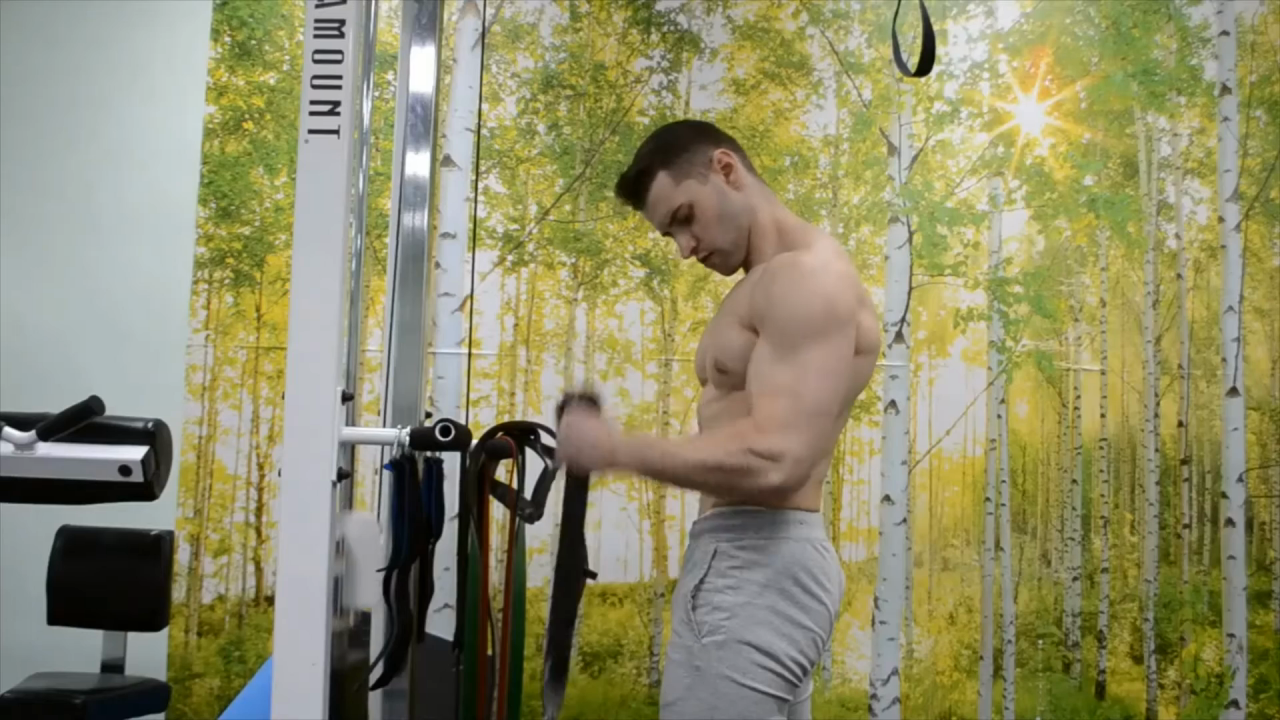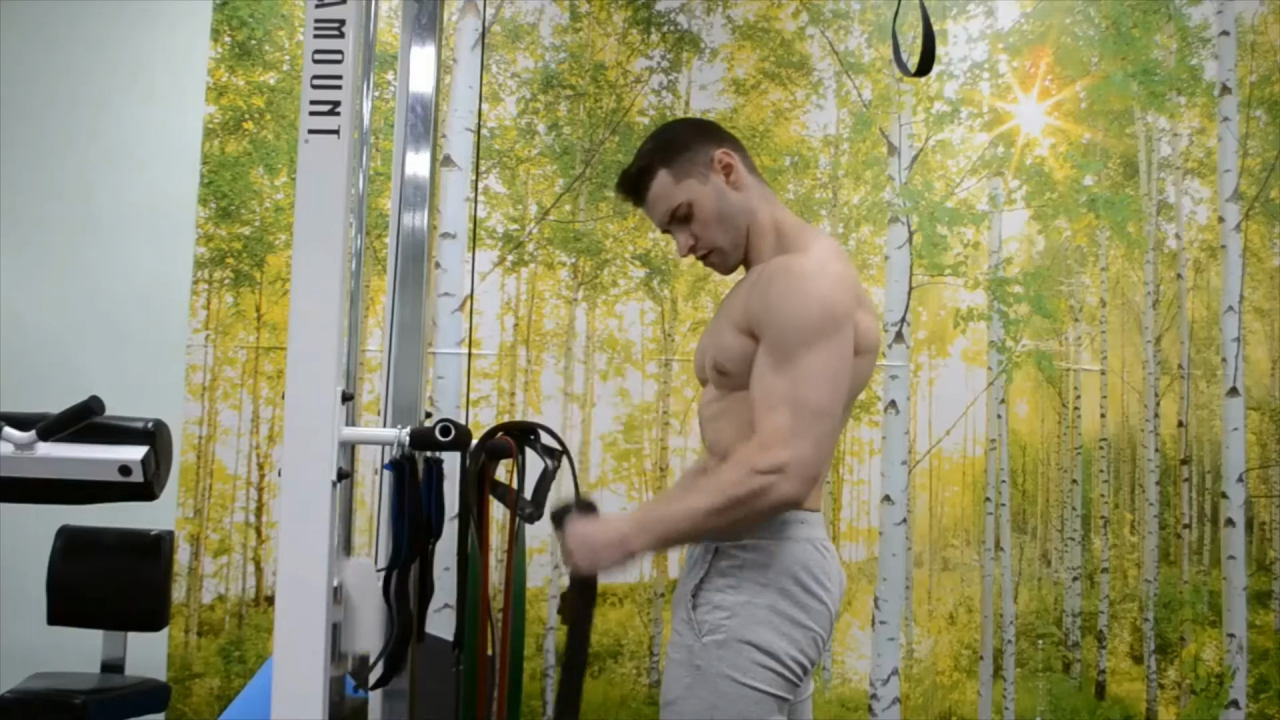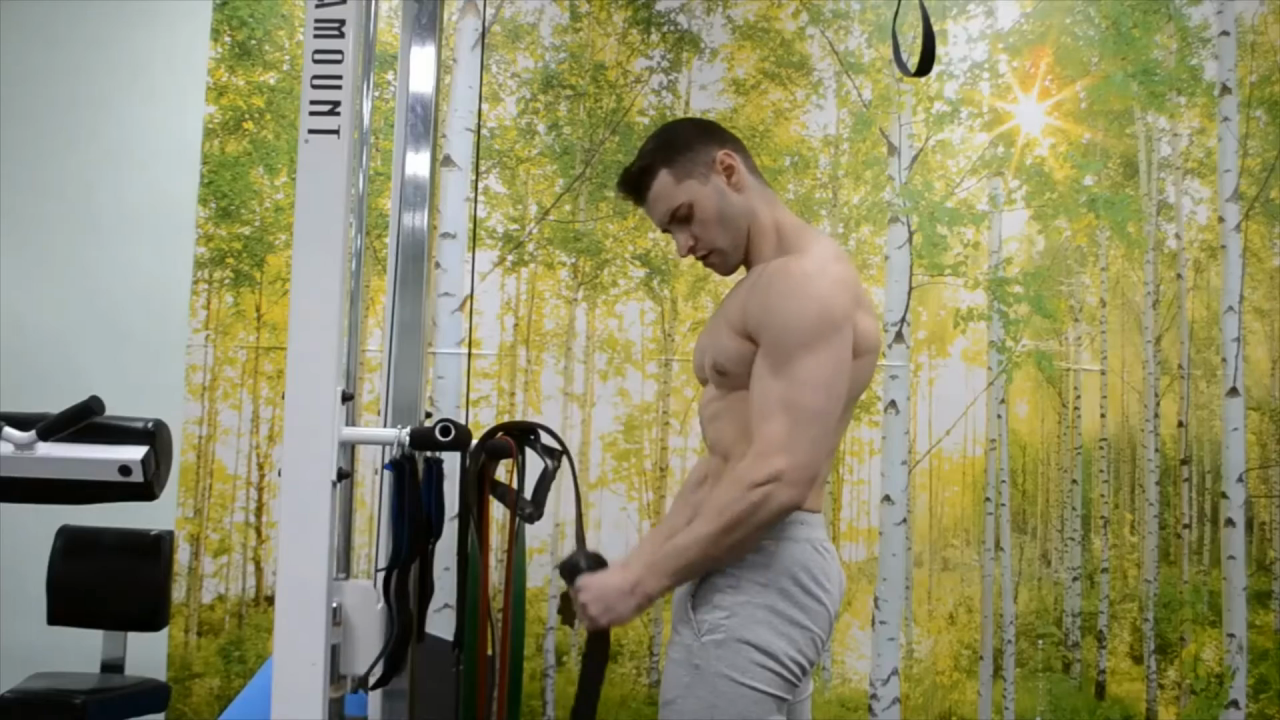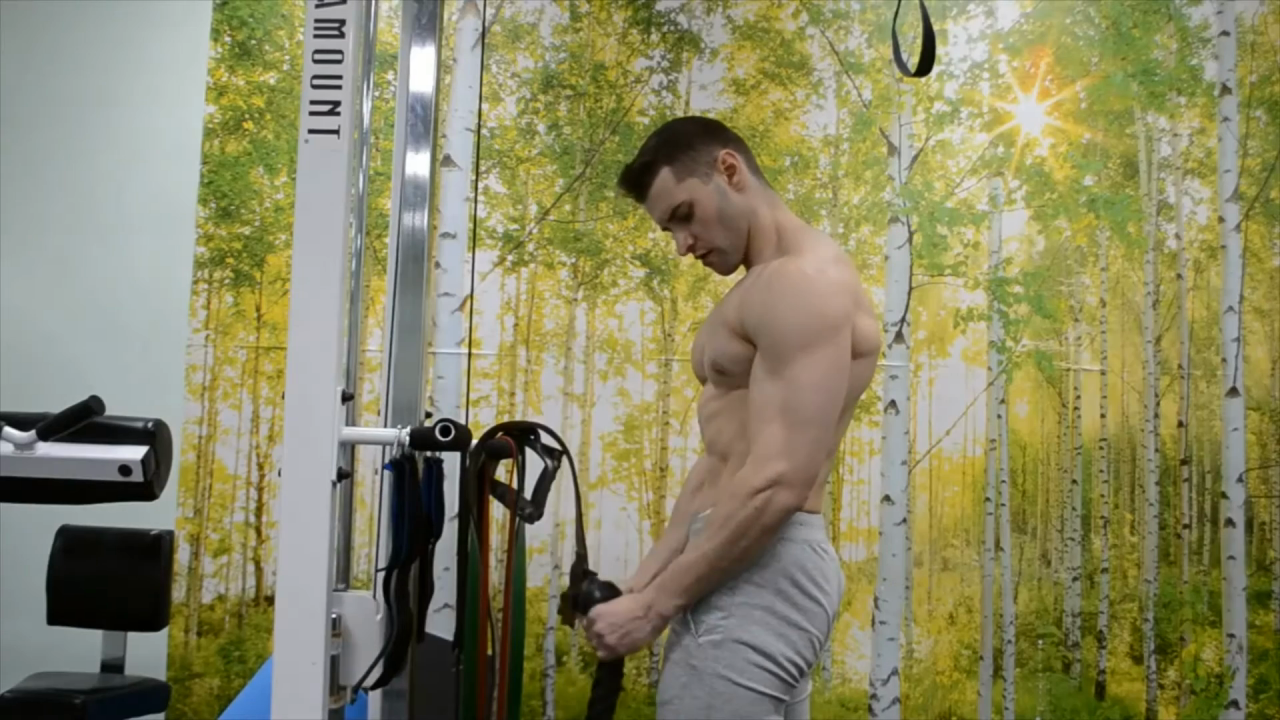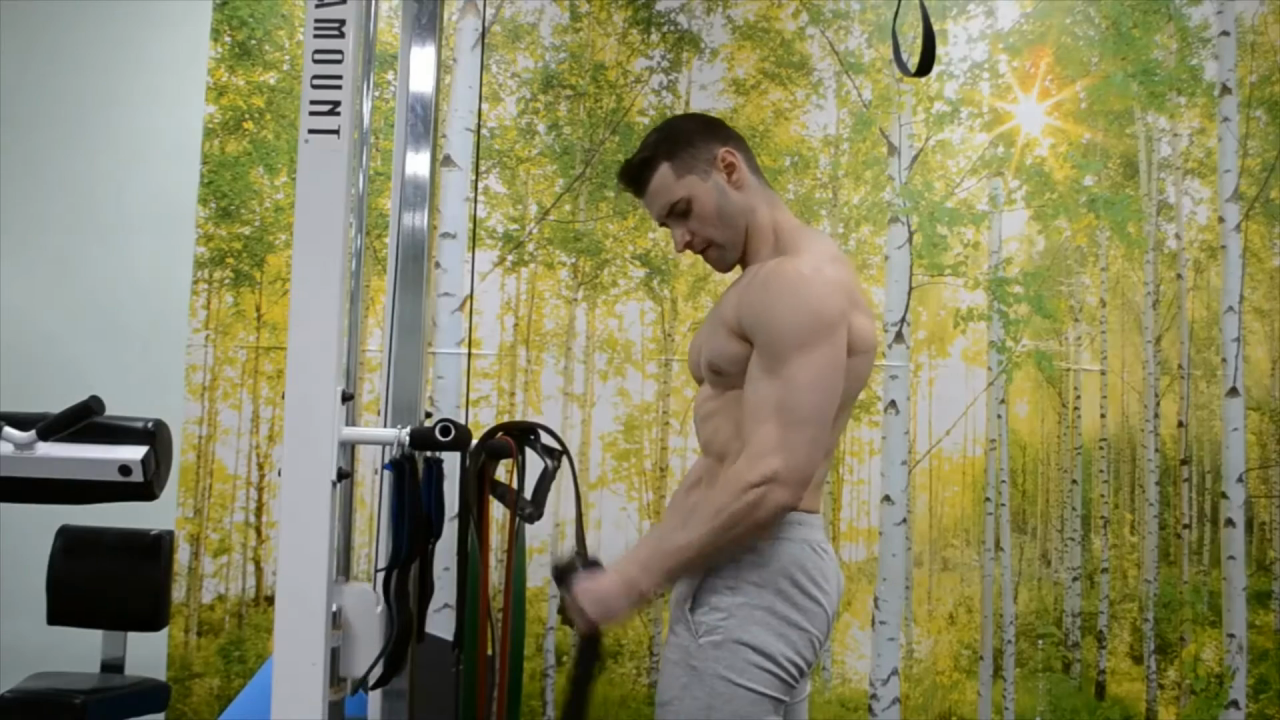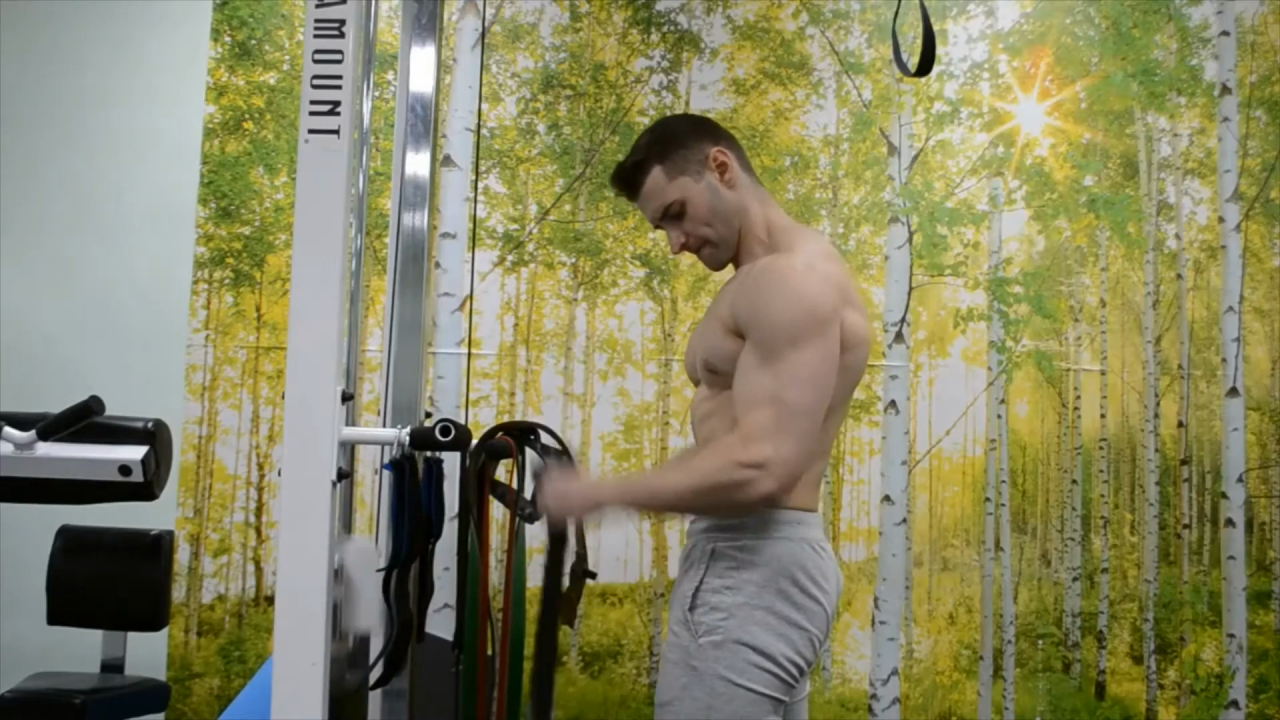
dt=0.2s
person 1, frame 1
left shoulder: (806, 276)
right shoulder: (770, 285)
left elbow: (772, 459)
left wrist: (616, 449)
right wrist: (633, 446)
left hip: (755, 567)
right hip: (757, 561)
person 1, frame 2
left shoulder: (805, 278)
right shoulder: (771, 286)
left elbow: (780, 471)
left wrist: (627, 535)
right wrist: (634, 527)
left hip: (757, 568)
right hip: (758, 563)
person 1, frame 3
left shoulder: (804, 281)
right shoulder: (772, 287)
left elbow: (778, 477)
left wrist: (643, 580)
right wrist: (638, 561)
left hip: (757, 570)
right hip: (760, 565)
person 1, frame 4
left shoulder: (803, 283)
right shoulder: (771, 287)
left elbow: (778, 481)
left wrist: (655, 603)
right wrist: (645, 578)
left hip: (755, 573)
right hip: (756, 568)
person 1, frame 5
left shoulder: (800, 281)
right shoulder: (770, 285)
left elbow: (773, 478)
left wrist: (635, 582)
right wrist: (634, 563)
left hip: (753, 570)
right hip: (757, 565)
person 1, frame 6
left shoulder: (794, 277)
right shoulder: (767, 282)
left elbow: (761, 466)
left wrist: (599, 493)
right wrist: (610, 493)
left hip: (751, 567)
right hip: (757, 561)
